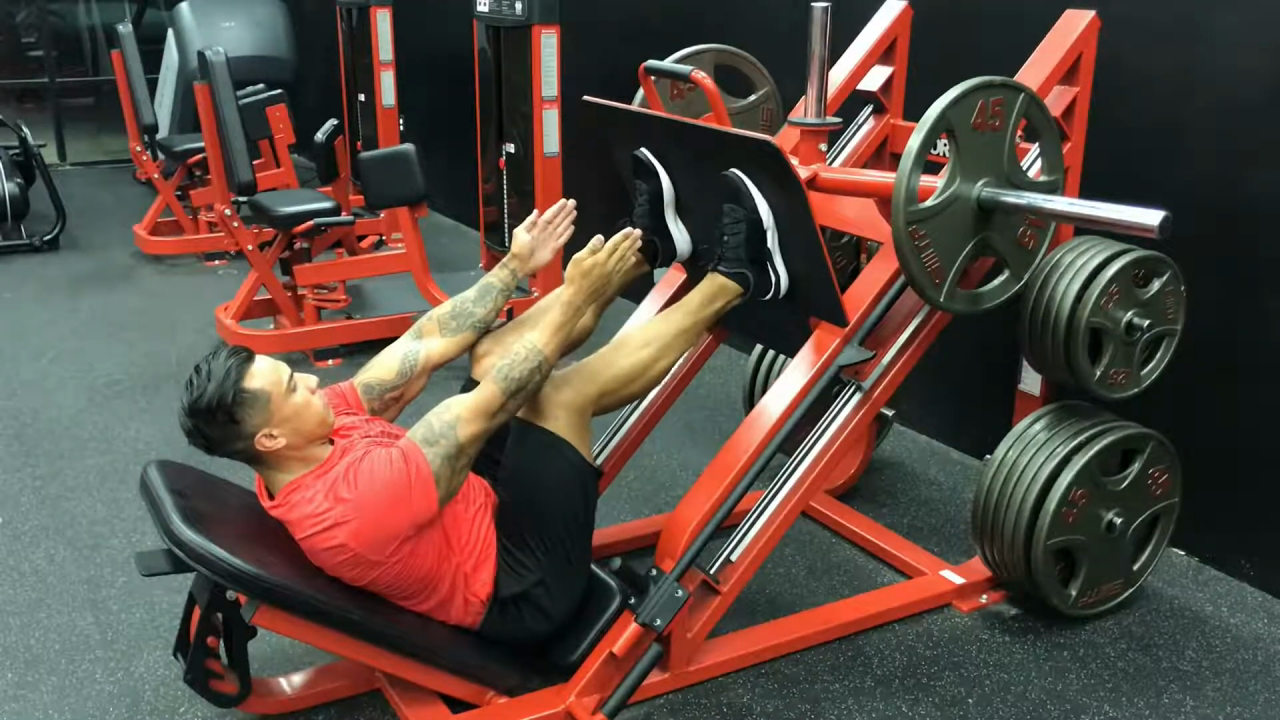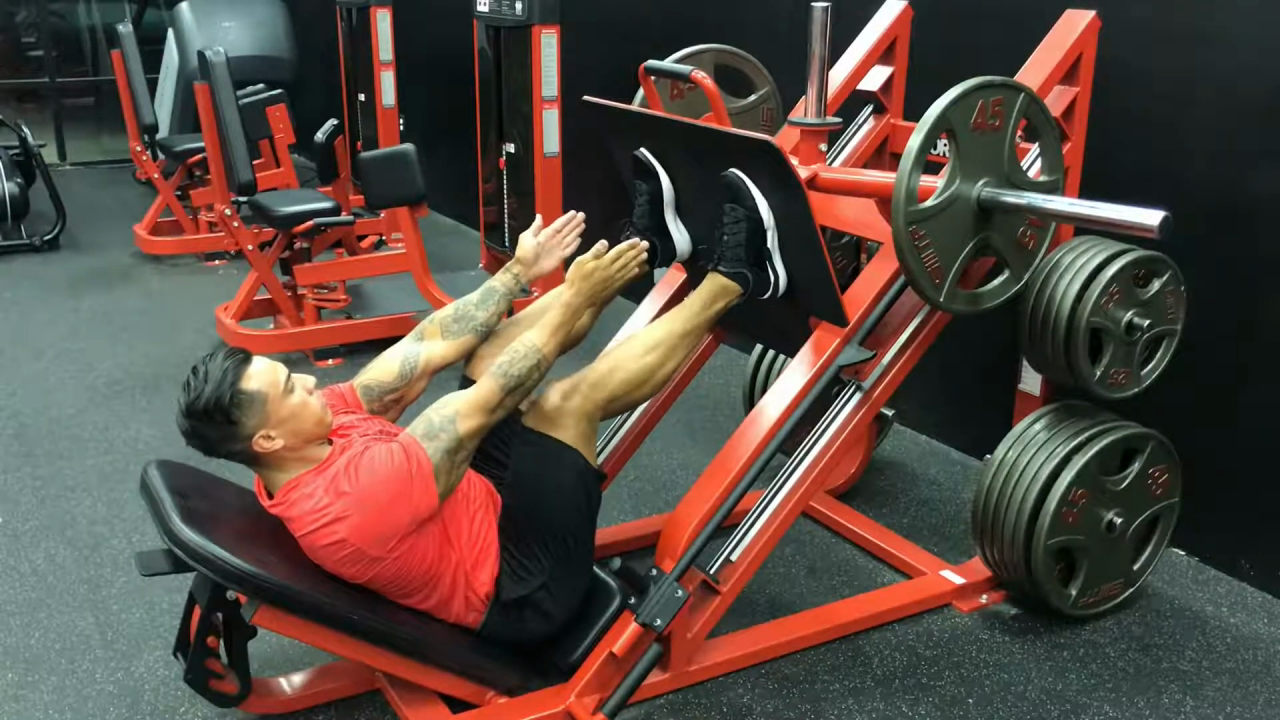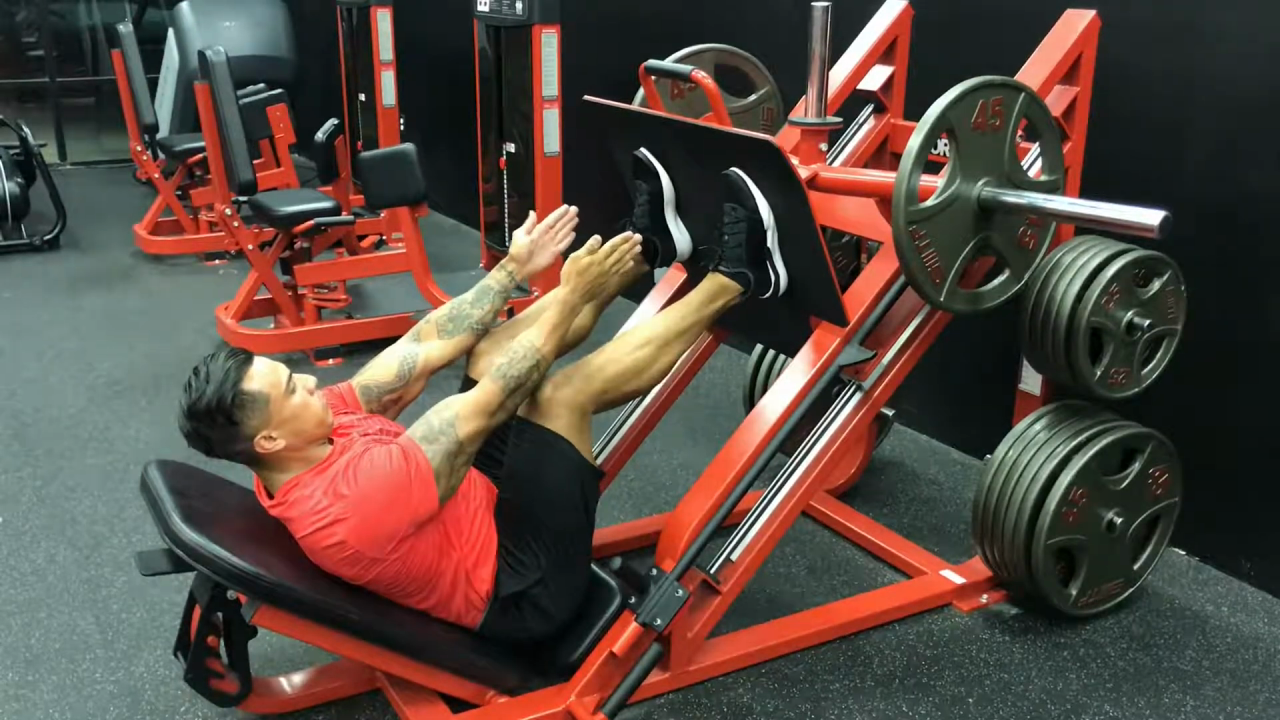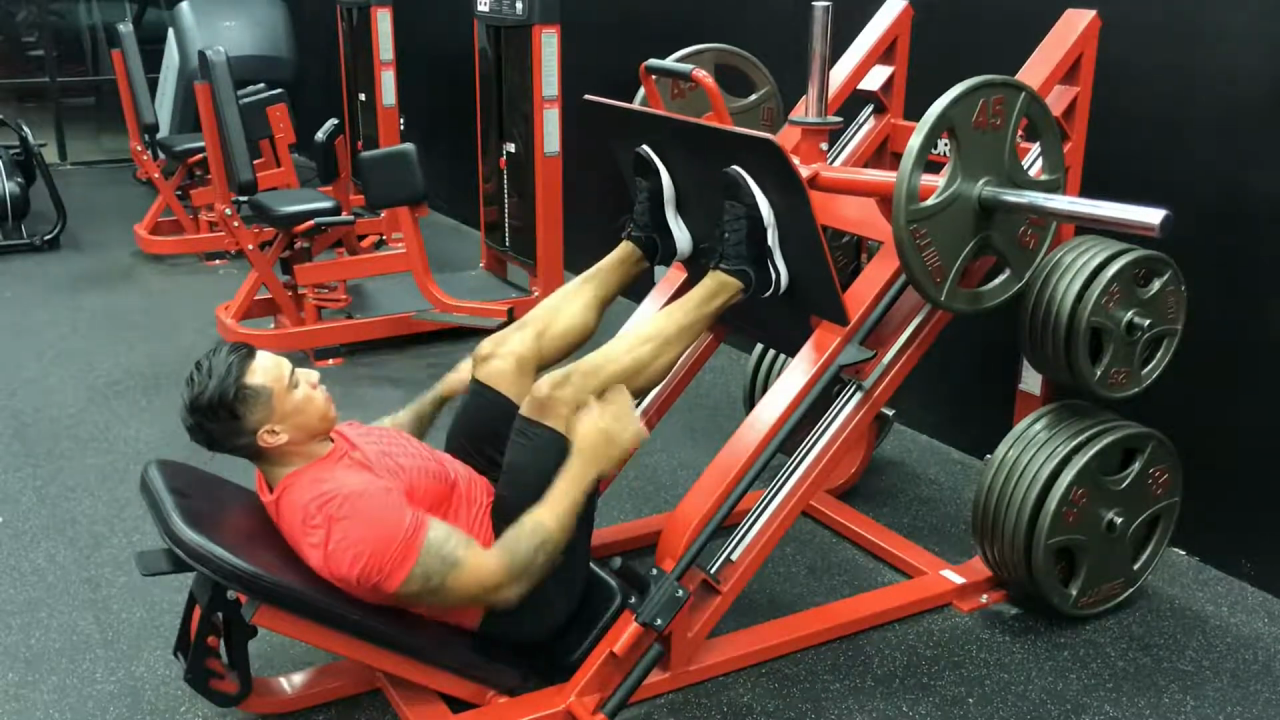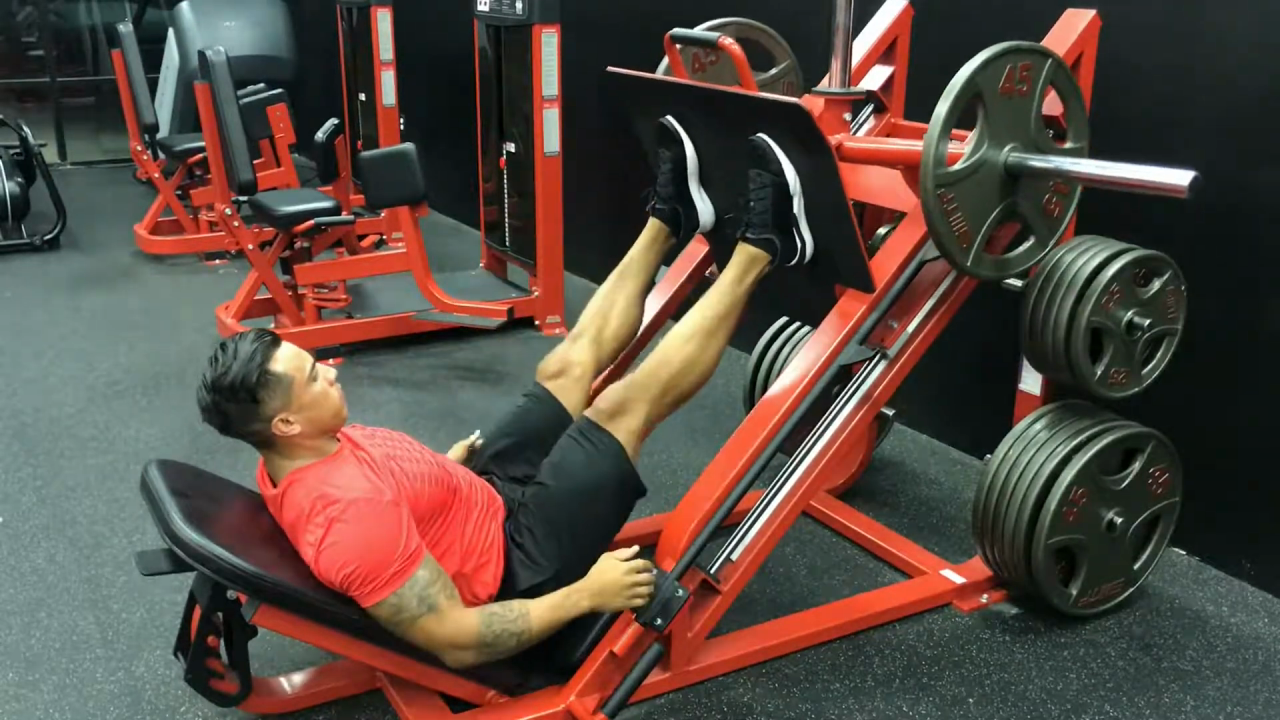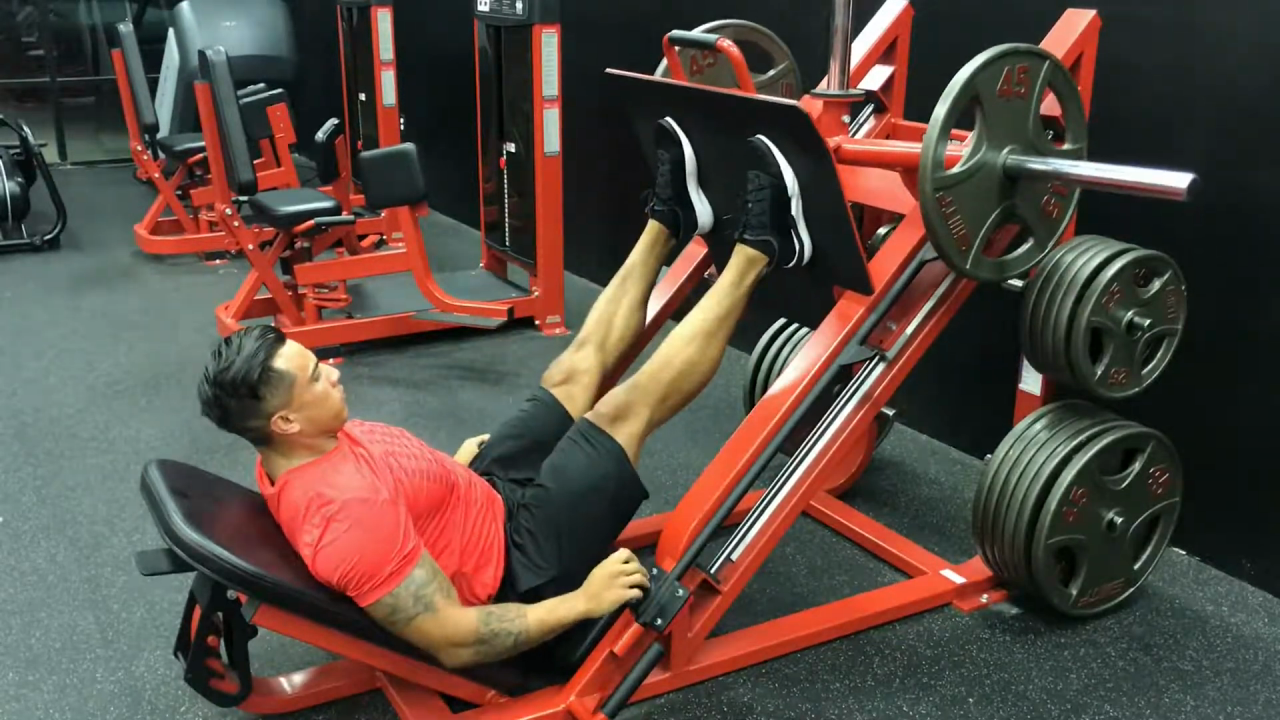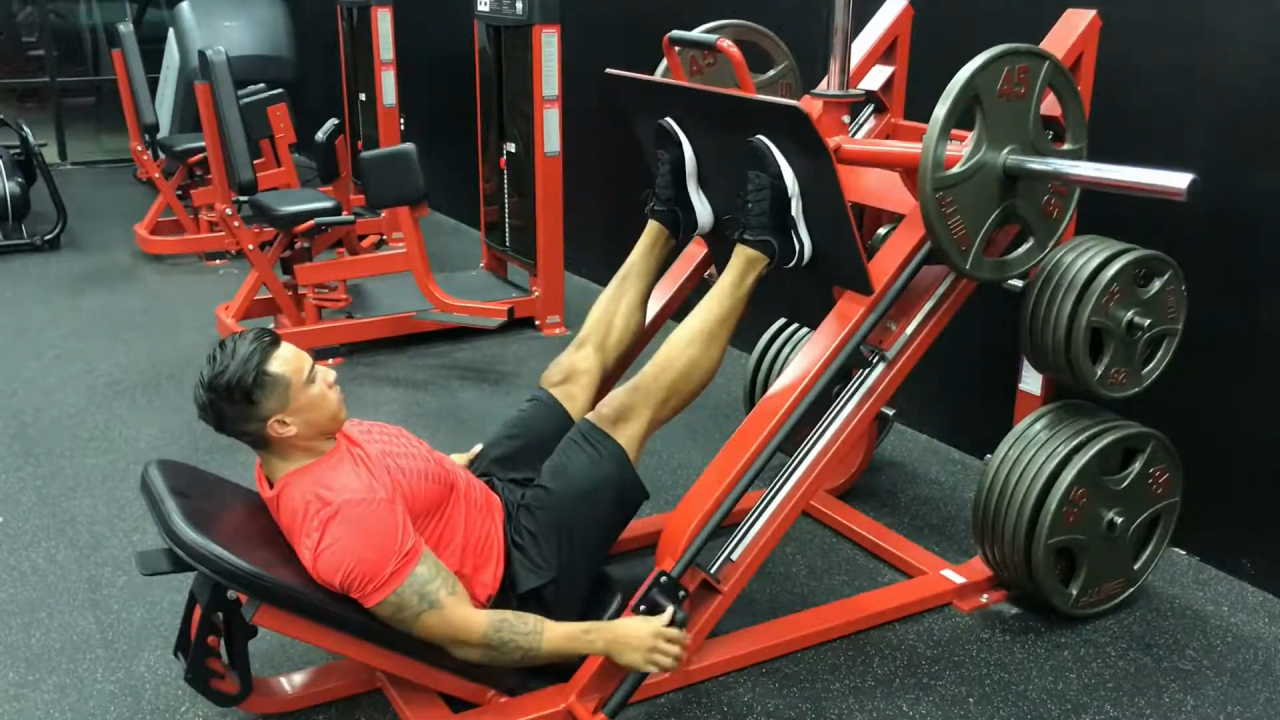
dt=0.4s
person 1, frame 1
left shoulder: (312, 431)
right shoulder: (349, 503)
left elbow: (424, 349)
right elbow: (491, 408)
left wrist: (516, 265)
right wrist: (577, 296)
left hip: (488, 508)
right hip: (520, 588)
left knee: (492, 350)
right knee: (560, 394)
left ankle: (646, 248)
right ankle: (733, 281)
person 1, frame 2
left shoulder: (312, 431)
right shoulder: (349, 500)
left elbow: (427, 350)
right elbow: (487, 405)
left wrist: (519, 271)
right wrist: (578, 297)
left hip: (485, 508)
right hip: (519, 590)
left knee: (491, 349)
right knee: (566, 404)
left ankle: (647, 246)
right ankle: (732, 281)
person 1, frame 3
left shoulder: (311, 432)
right shoulder: (350, 500)
left elbow: (426, 350)
right elbow: (491, 404)
left wrist: (515, 266)
right wrist: (573, 295)
left hip: (482, 509)
right hip: (520, 587)
left knee: (493, 348)
right knee: (560, 391)
left ankle: (647, 247)
right ankle: (732, 281)
person 1, frame 4
left shoulder: (292, 460)
right shoulder: (345, 515)
right elbow: (498, 580)
left wrist: (439, 393)
right wrist: (586, 463)
left hip: (477, 505)
right hip: (517, 589)
left knee: (501, 354)
right knee: (557, 394)
left ankle: (645, 243)
right ankle: (732, 280)
person 1, frame 5
left shoulder: (298, 456)
right shoulder: (346, 518)
right elbow: (458, 644)
left wrist: (447, 464)
right wrist: (588, 594)
left hip: (488, 499)
right hip: (523, 568)
left knee: (567, 366)
right knee: (621, 406)
left ankle: (668, 220)
right ankle: (759, 251)
person 1, frame 6
left shoulder: (298, 454)
right shoulder: (344, 517)
right elbow: (455, 643)
left wrist: (452, 467)
right wrist: (583, 600)
left hip: (487, 500)
right hip: (523, 569)
left knee: (575, 372)
right knee: (623, 408)
left ankle: (668, 221)
right ankle: (757, 252)
person 1, frame 7
left shoulder: (298, 455)
right shoulder: (344, 518)
right elbow: (465, 637)
left wrist: (444, 466)
right wrist: (607, 637)
left hip: (487, 499)
right hip: (523, 571)
left knee: (574, 370)
right knee: (625, 408)
left ankle: (667, 221)
right ankle: (758, 251)
